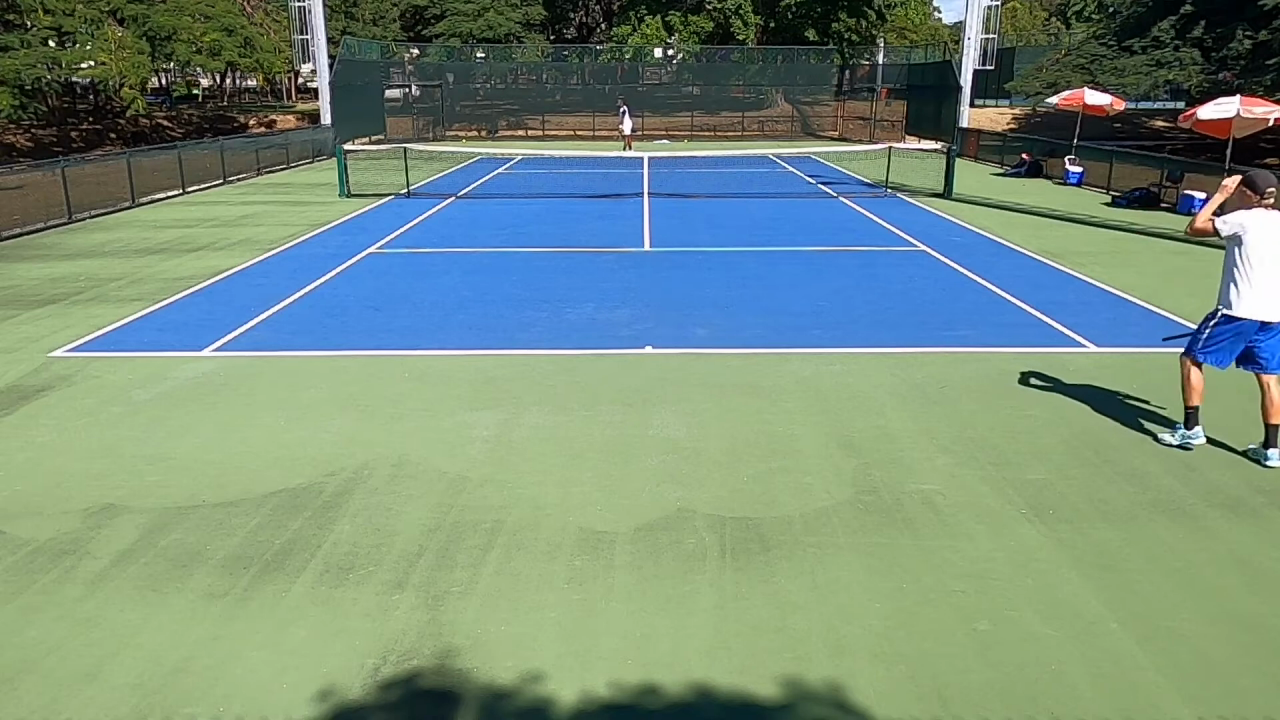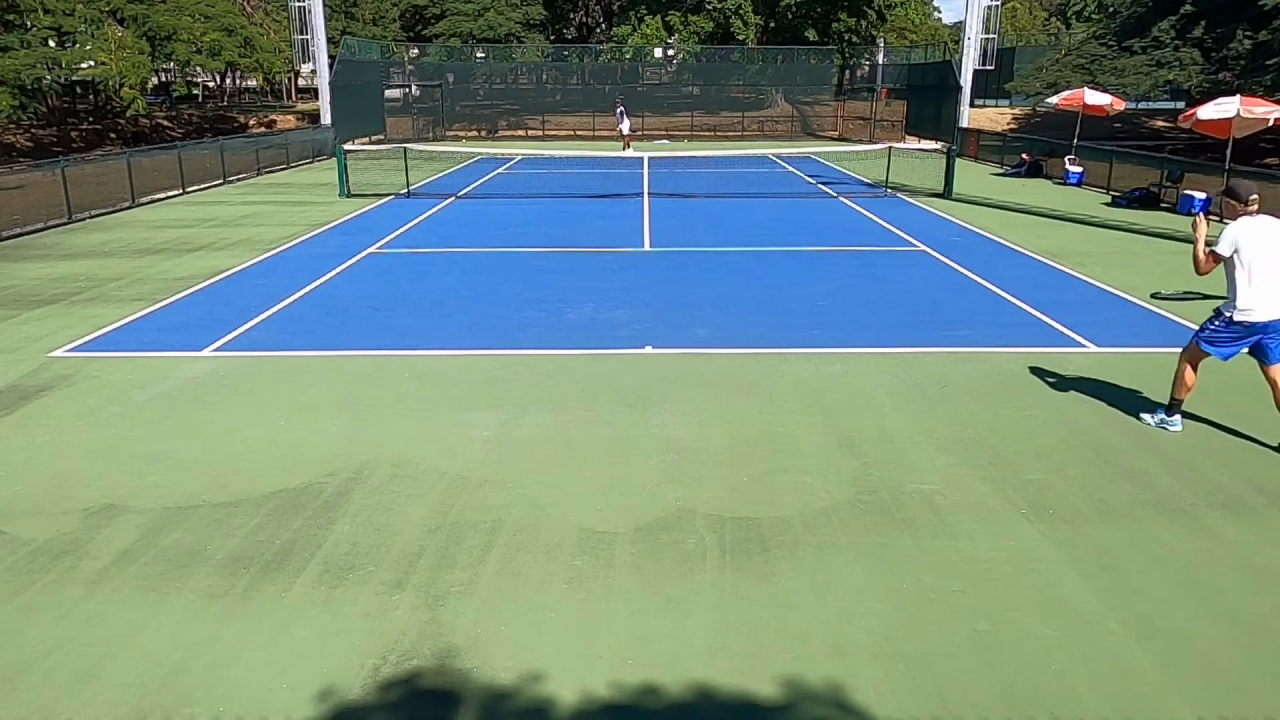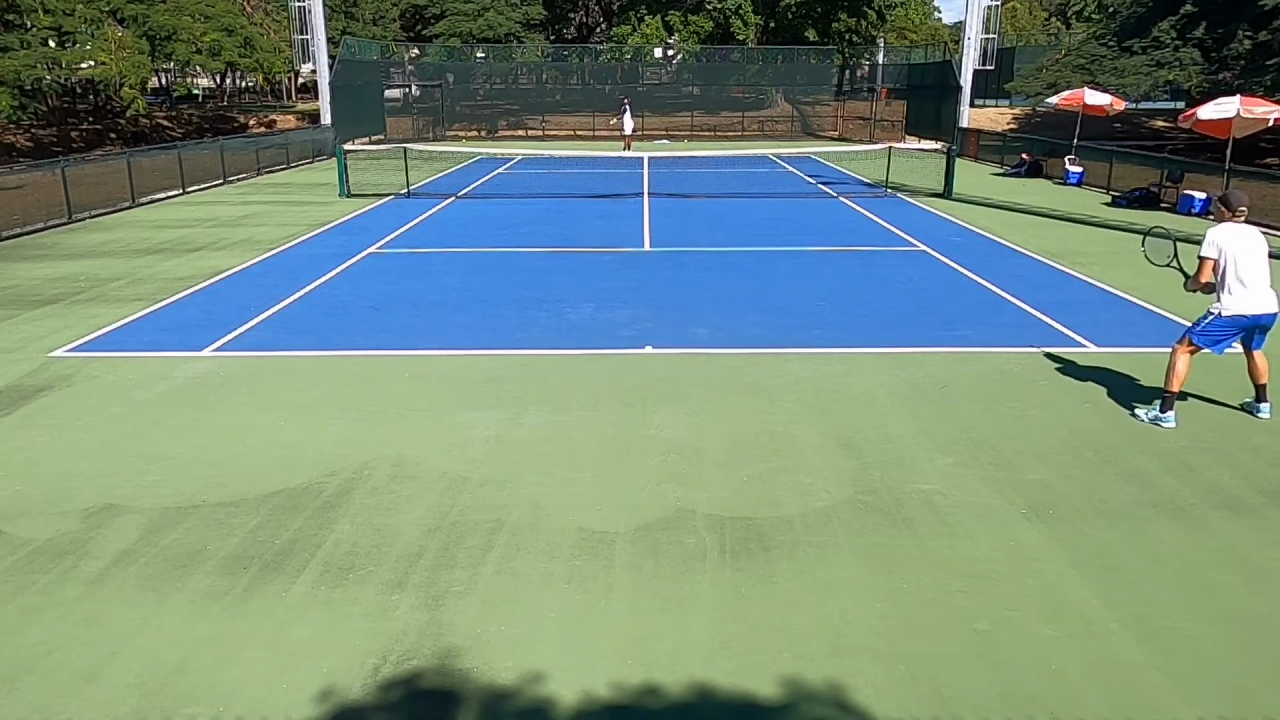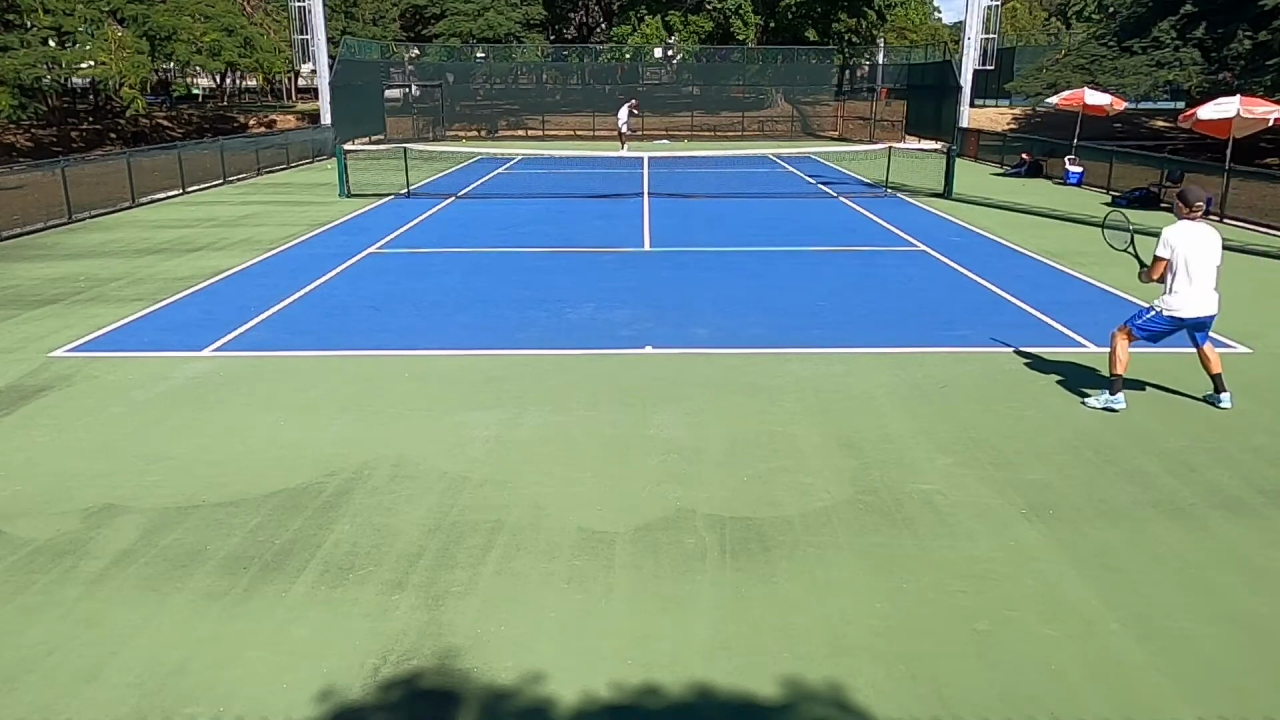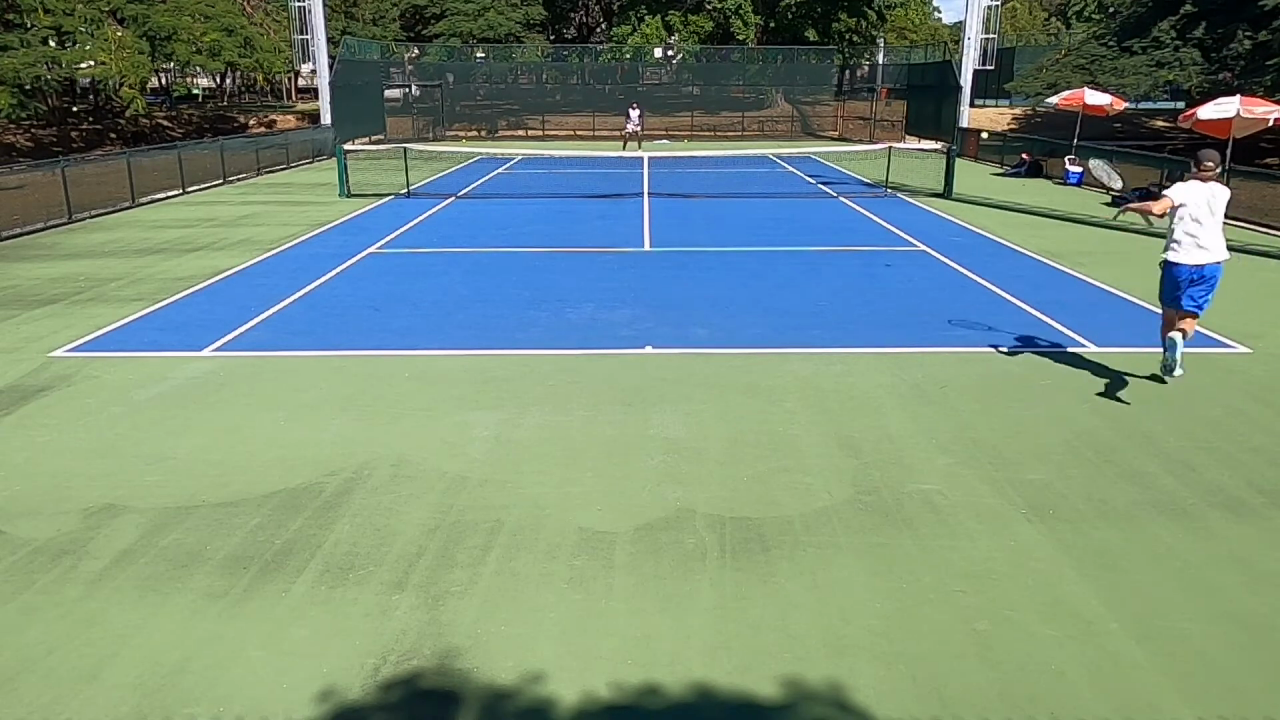
dt=1s
person 1, frame 1
left shoulder: (1243, 219)
left elbow: (1193, 229)
left wrist: (1221, 195)
left hip: (1237, 311)
left knee: (1191, 360)
left ankle: (1191, 429)
person 1, frame 2
left shoulder: (1236, 229)
left elbow: (1202, 268)
left wrist: (1199, 237)
left hip: (1243, 314)
left knee: (1190, 357)
left ankle: (1172, 416)
person 1, frame 3
left shoulder: (1216, 234)
right shoulder: (1257, 235)
left elbow: (1202, 278)
left wrist: (1189, 284)
right wrist: (1215, 286)
left hip: (1235, 310)
right hip: (1268, 308)
left knee: (1182, 350)
right knee: (1252, 349)
left ankle: (1165, 411)
right ankle: (1262, 403)
person 1, frame 4
left shoulder: (1172, 232)
right shoulder: (1214, 235)
left elbow: (1154, 274)
left wrist: (1143, 274)
left hip: (1175, 308)
right hip: (1207, 308)
left knee: (1120, 336)
right knee: (1202, 343)
left ankle: (1115, 395)
right ankle: (1222, 394)
person 1, frame 5
left shoulder: (1181, 188)
right shoulder: (1223, 193)
left elbow: (1156, 209)
left wrist: (1132, 207)
left hip: (1178, 261)
right hip: (1209, 265)
left knee: (1170, 315)
right knee: (1188, 319)
left ankle: (1171, 363)
right ankle: (1176, 338)
